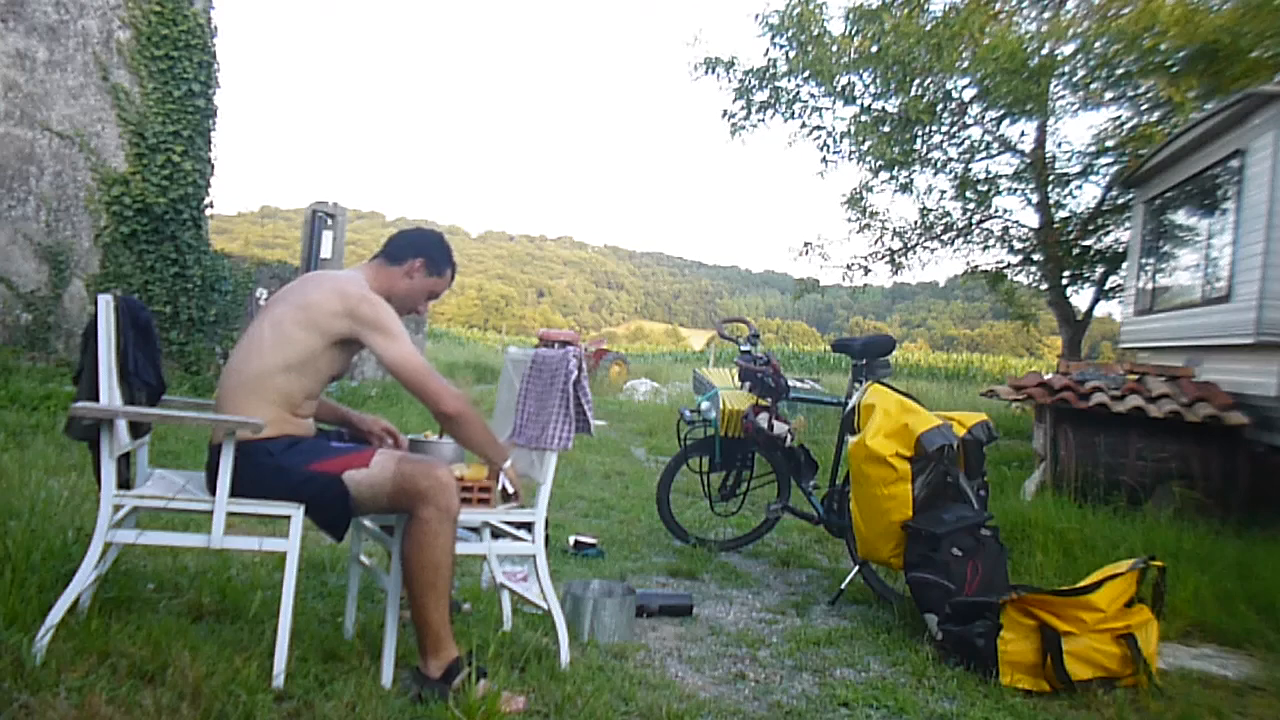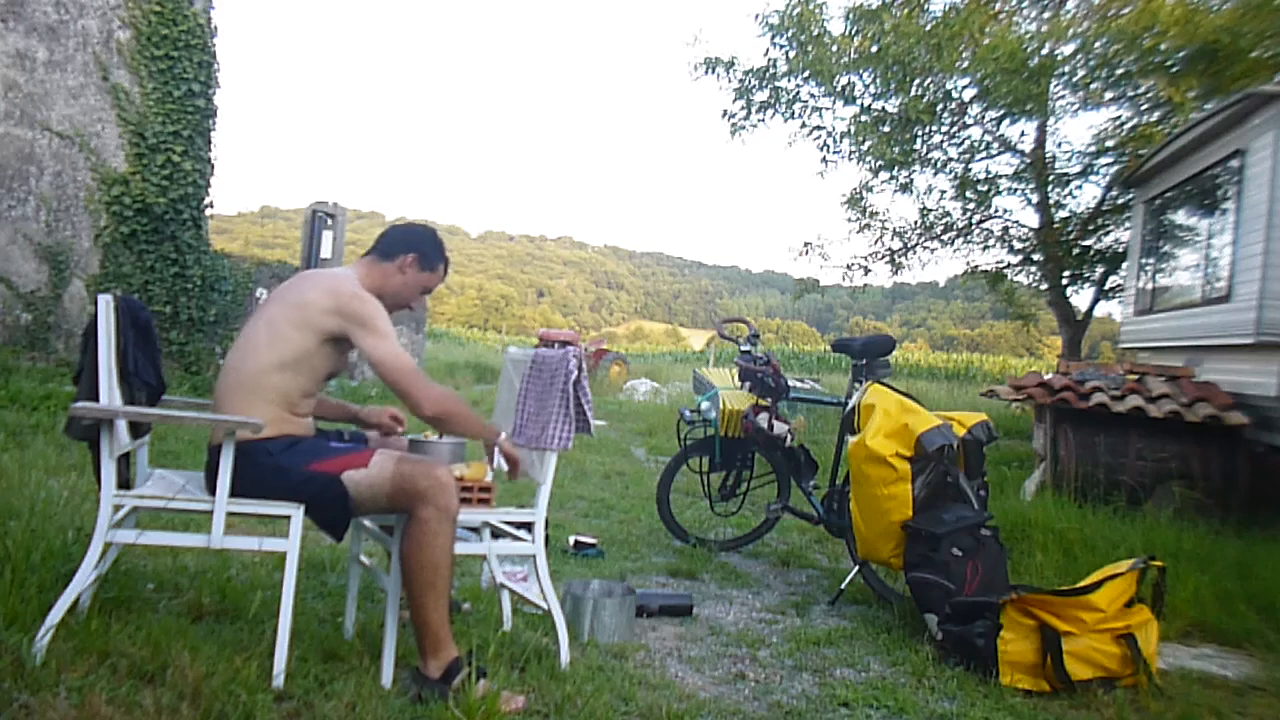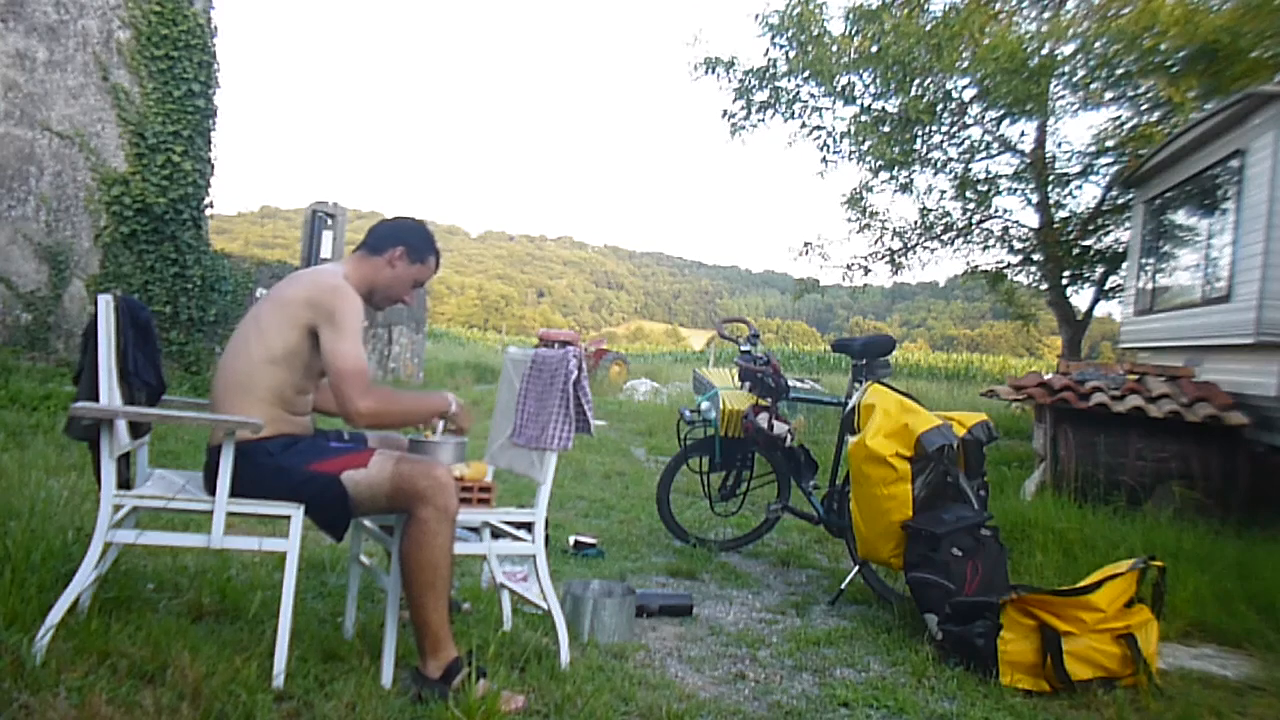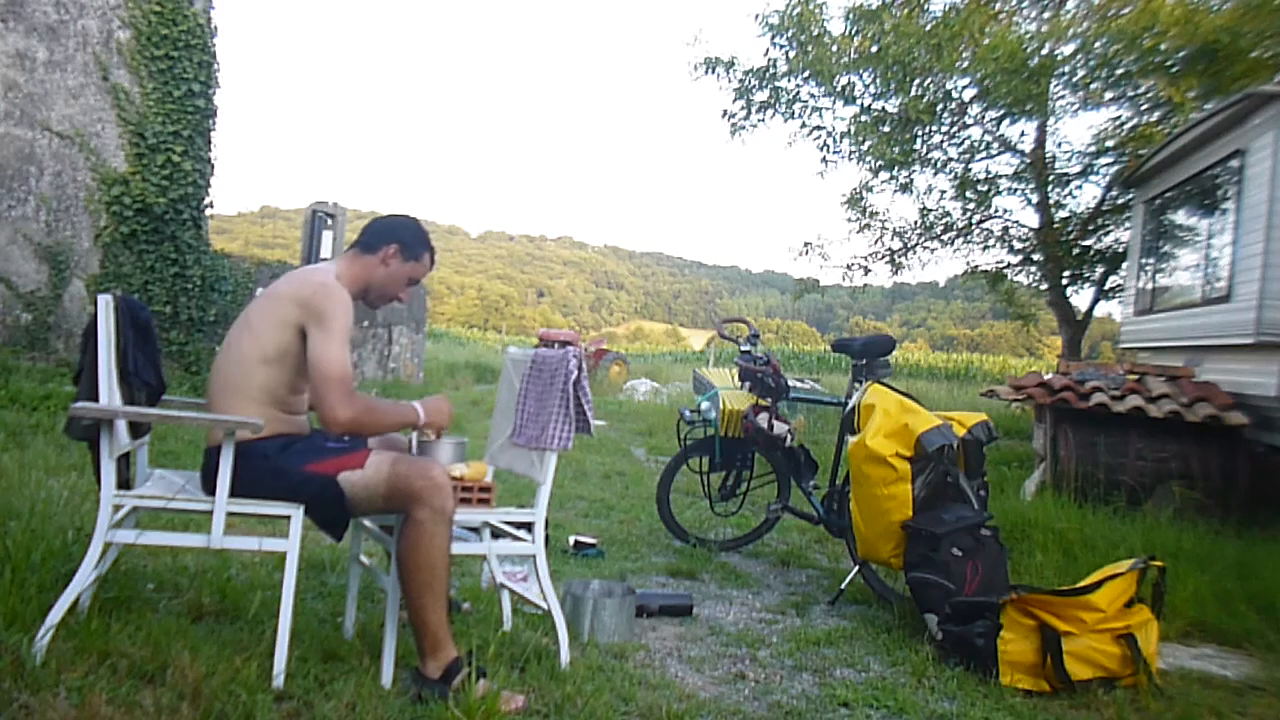
dt=0.3s
person 1, frame 1
left shoulder: (325, 286)
right shoulder: (362, 303)
right elbow: (446, 402)
left wrist: (351, 419)
right wrist: (501, 461)
left hip: (261, 447)
right hip: (264, 456)
left knee: (410, 462)
right knee: (434, 485)
left ankle: (427, 595)
right ankle: (440, 668)
person 1, frame 2
left shoulder: (319, 286)
right shoulder: (352, 300)
right elbow: (429, 403)
left wrist: (358, 414)
right wrist: (497, 438)
left hip: (259, 447)
right hip: (262, 458)
left knee: (404, 456)
right knee: (432, 484)
left ankle: (426, 594)
right ankle: (439, 669)
person 1, frame 3
left shoulder: (317, 284)
right shoulder: (338, 295)
right elbow: (363, 407)
left wrist: (417, 408)
right wrist: (443, 404)
left hip: (265, 447)
right hip: (259, 457)
left knee: (406, 453)
right knee: (432, 485)
left ankle: (426, 594)
right ankle: (439, 670)
person 1, frame 4
left shoulder: (313, 284)
right shoulder: (328, 294)
right elbow: (340, 415)
left wrist: (402, 415)
right wrist: (418, 412)
left hip: (262, 447)
right hip: (256, 458)
left knee: (403, 457)
right knee: (427, 485)
left ankle: (426, 595)
right ankle: (439, 669)
